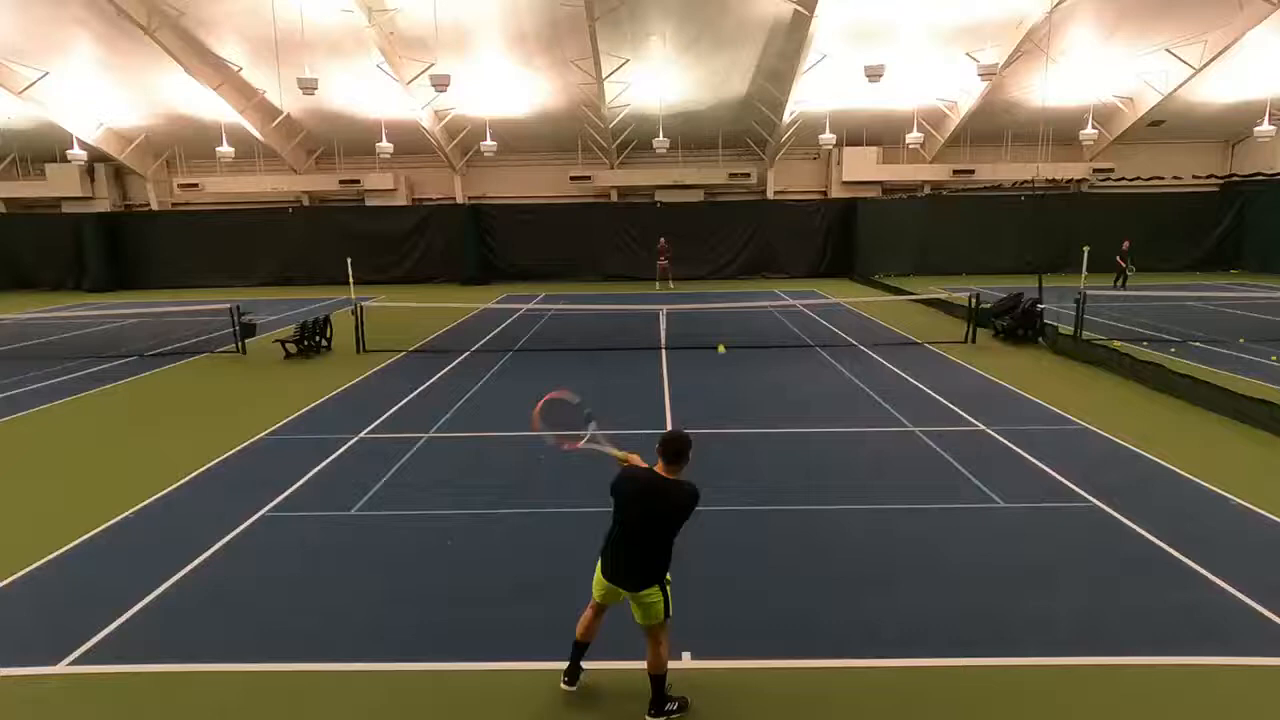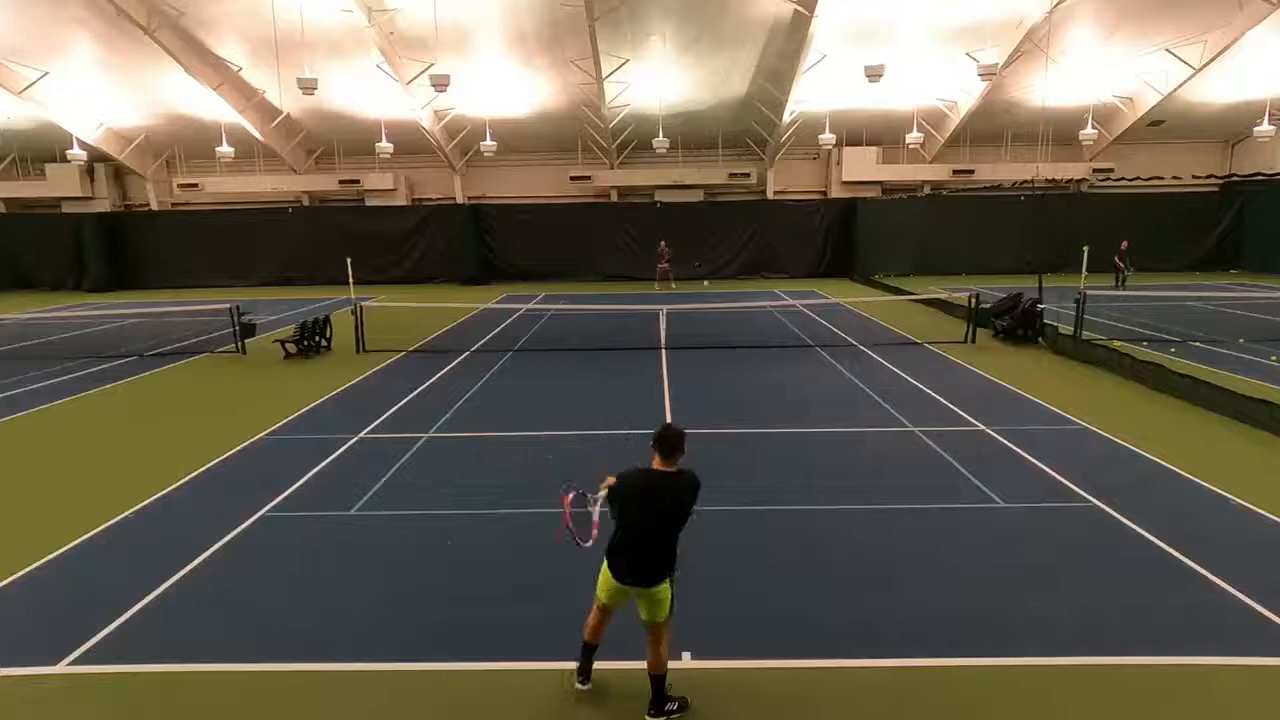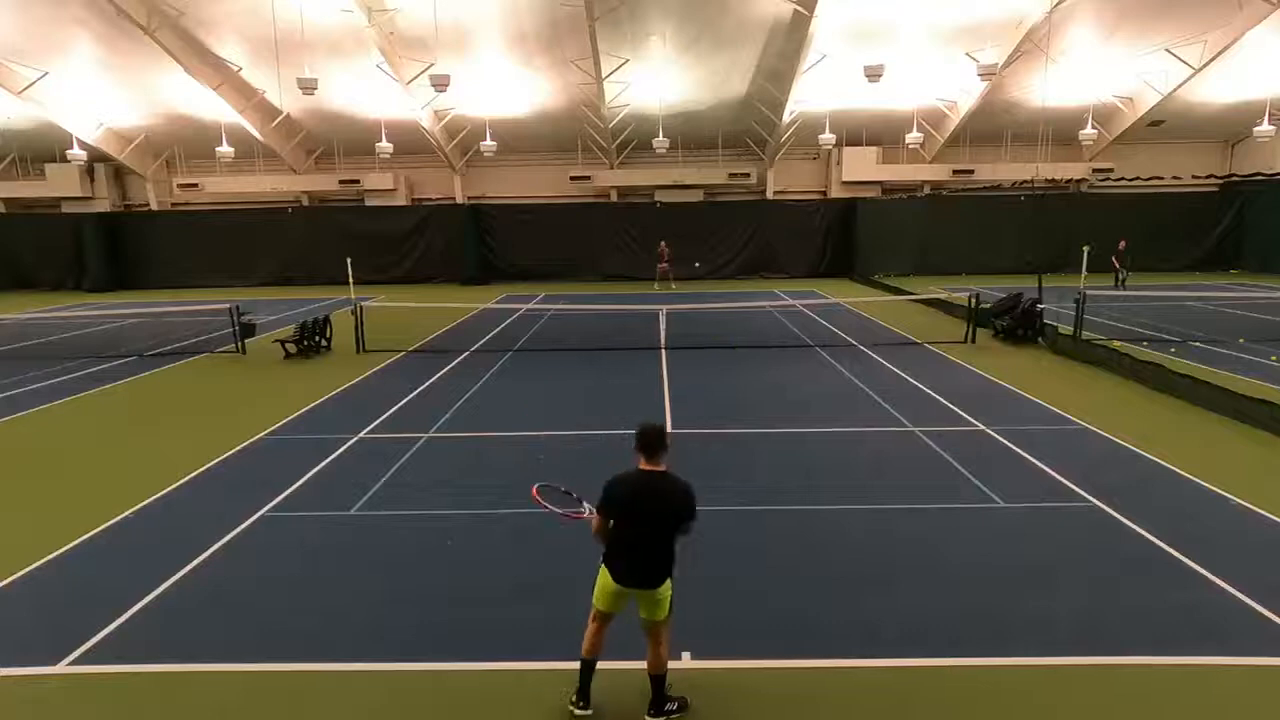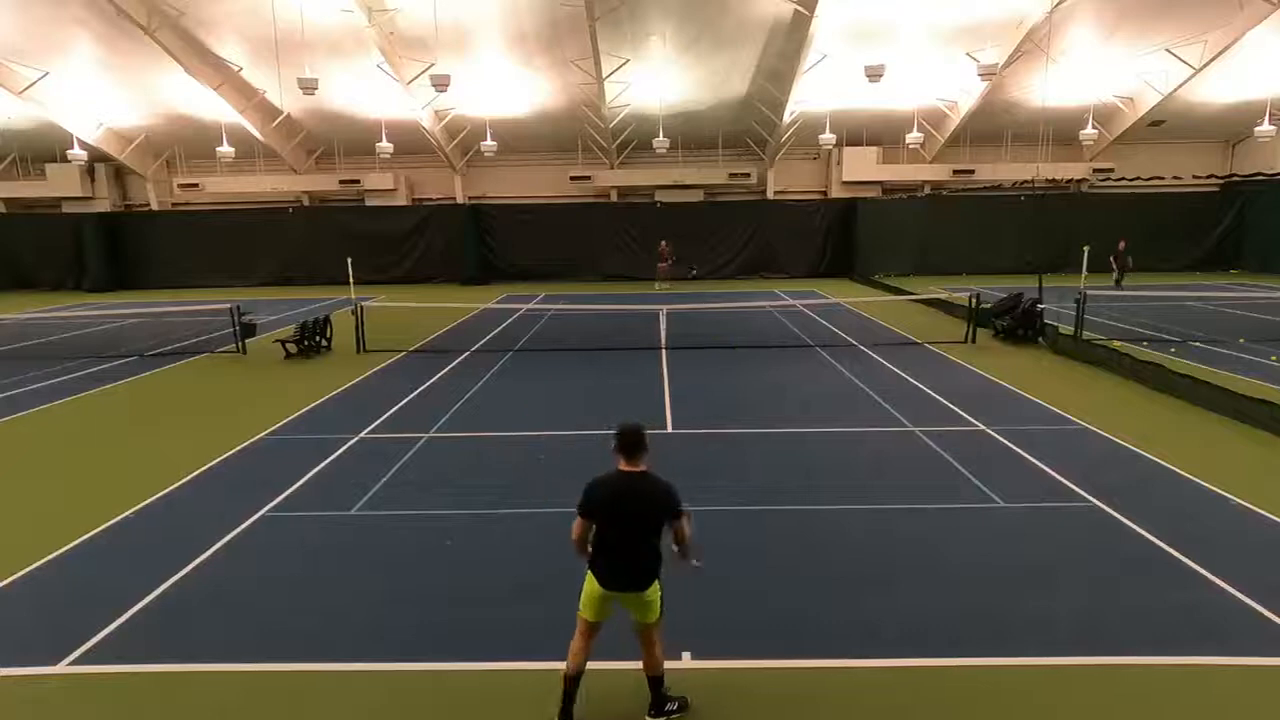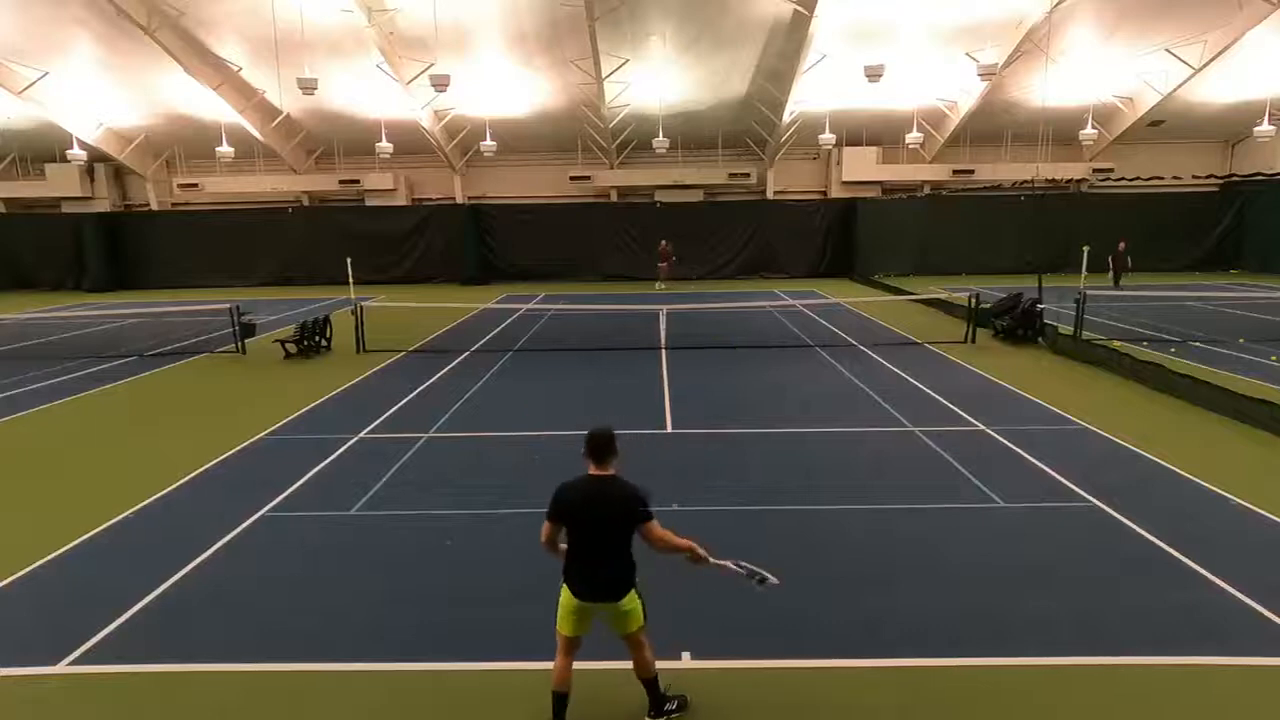
dt=0.2s
person 1, frame 1
left shoulder: (628, 478)
right shoulder: (689, 495)
right wrist: (640, 464)
left hip: (609, 567)
right hip: (647, 579)
left knee: (595, 608)
right knee: (657, 638)
left ankle: (572, 671)
person 1, frame 2
left shoulder: (627, 480)
right shoulder: (690, 483)
left hip: (617, 566)
right hip: (655, 575)
left knee: (600, 611)
right knee: (658, 638)
left ankle: (584, 671)
person 1, frame 3
left shoulder: (617, 485)
right shoulder: (682, 491)
left elbow: (599, 530)
right elbow: (686, 528)
left hip: (616, 571)
right hip: (656, 577)
left knee: (597, 625)
right knee: (657, 638)
person 1, frame 4
left shoulder: (597, 488)
right shoulder: (664, 491)
left elbow: (579, 536)
right elbow: (683, 538)
left wrist: (587, 553)
right wrist: (685, 552)
left hip: (602, 576)
right hip: (643, 580)
left knee: (582, 638)
right knee: (650, 641)
person 1, frame 5
left shoulder: (566, 493)
right shoulder: (632, 495)
left elbow: (547, 540)
right elbow: (658, 540)
right wrist: (692, 548)
left hip: (576, 588)
right hip: (618, 588)
left knee: (565, 654)
right knee: (638, 646)
